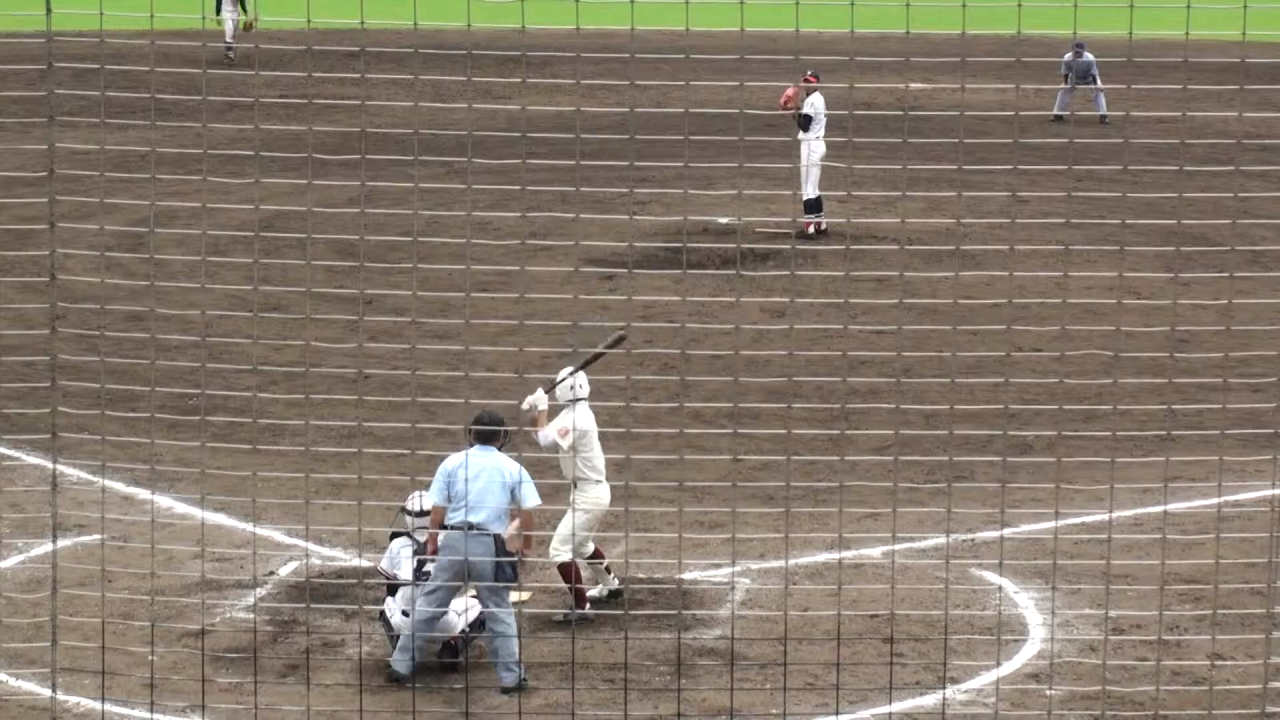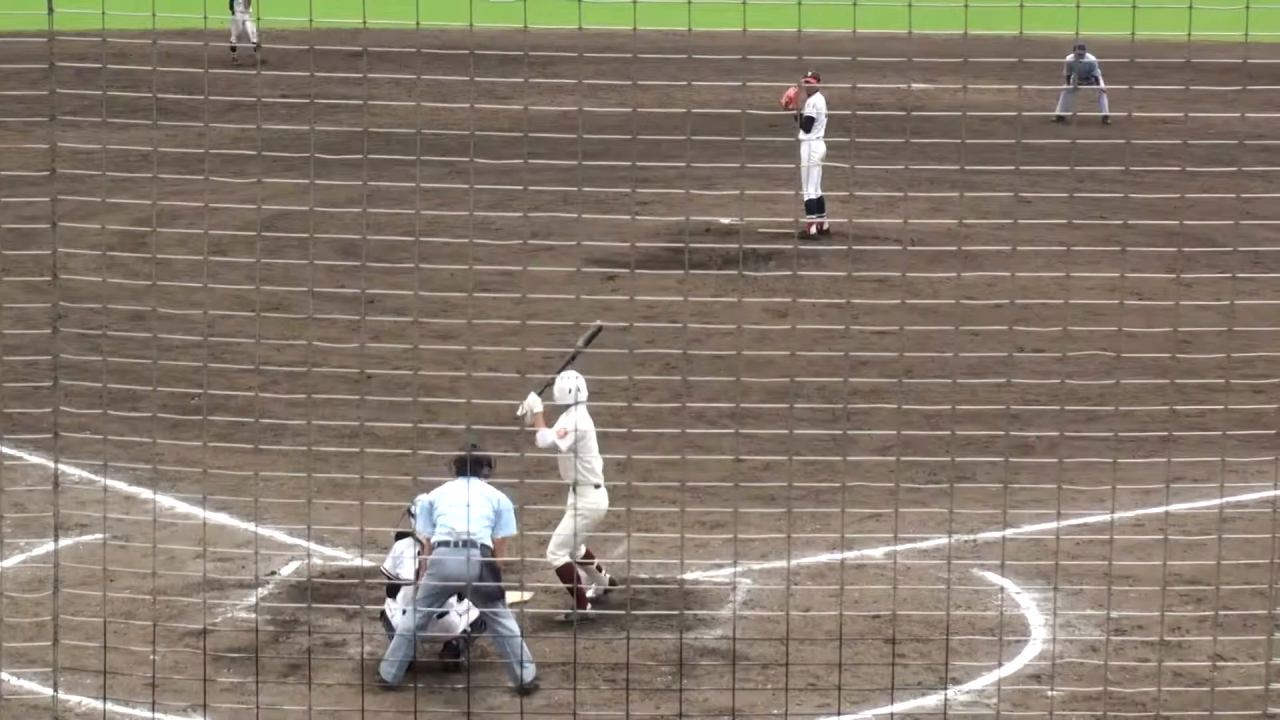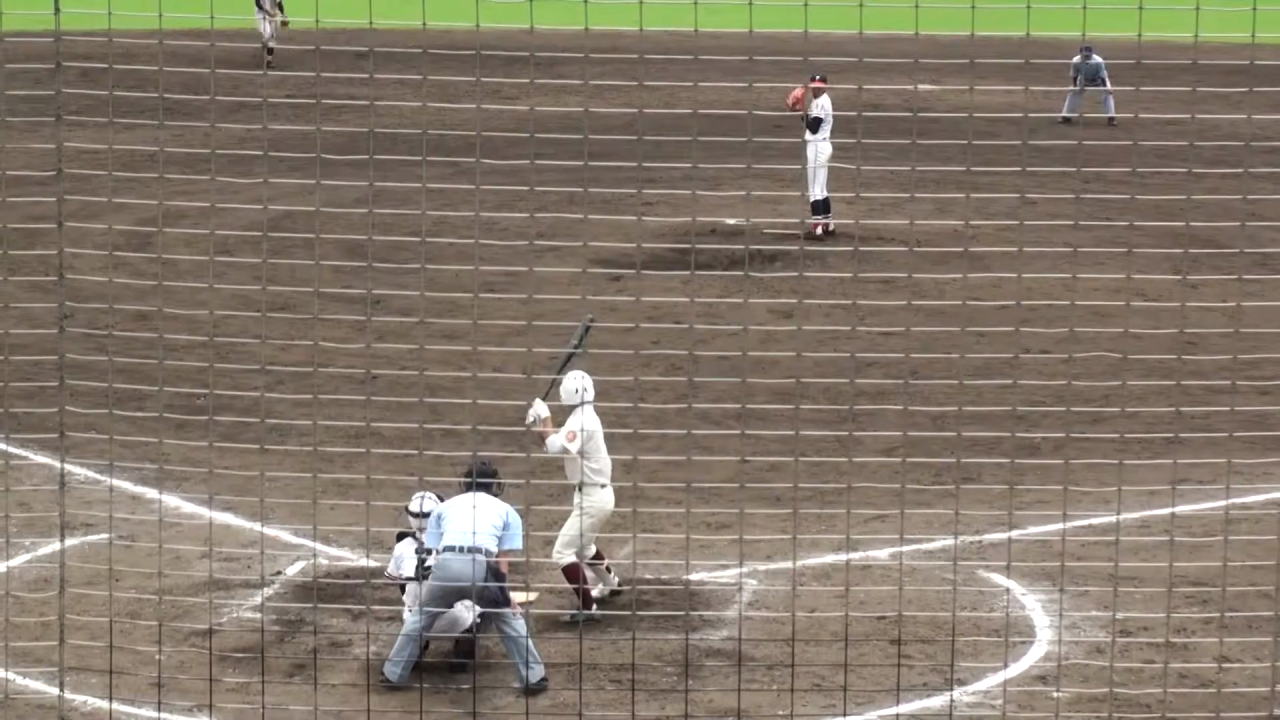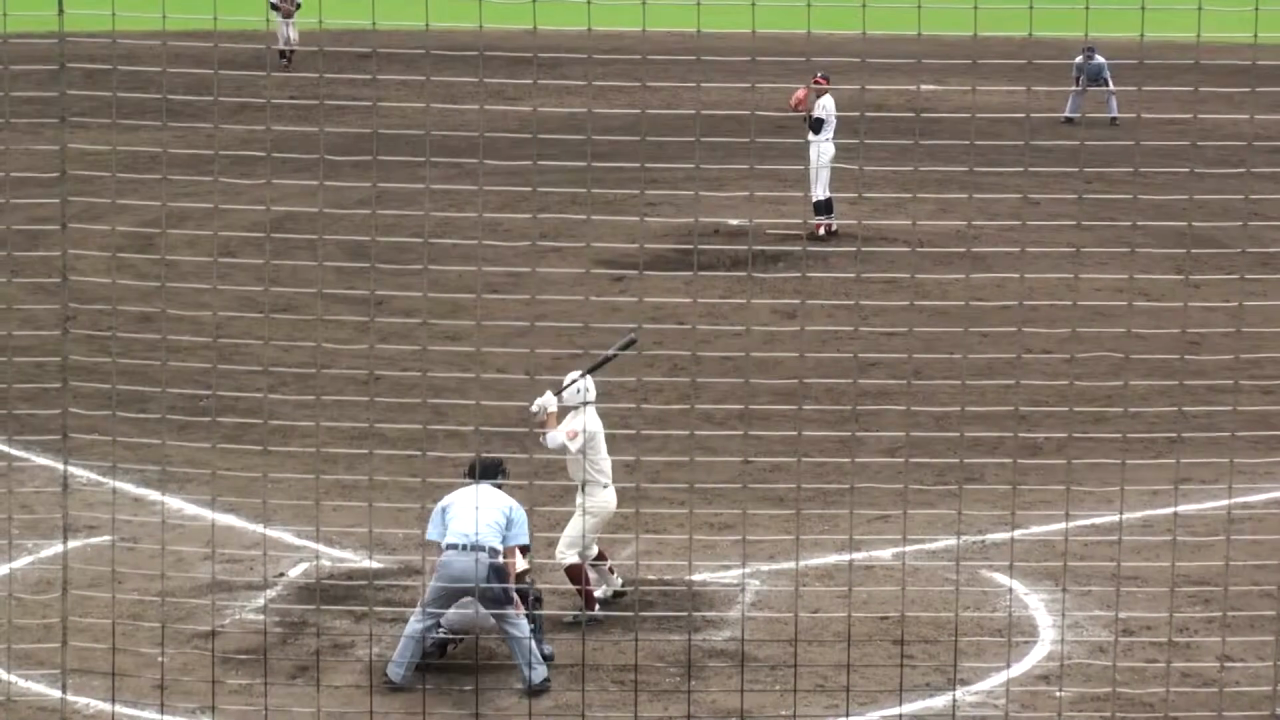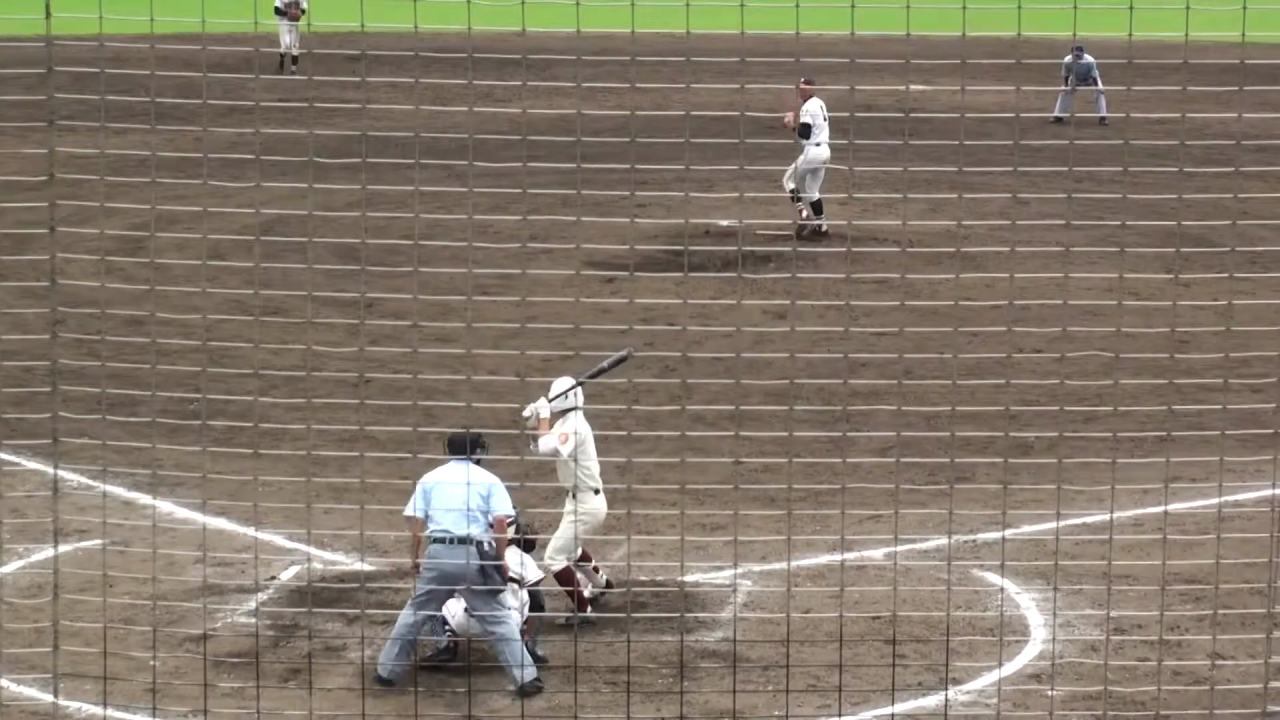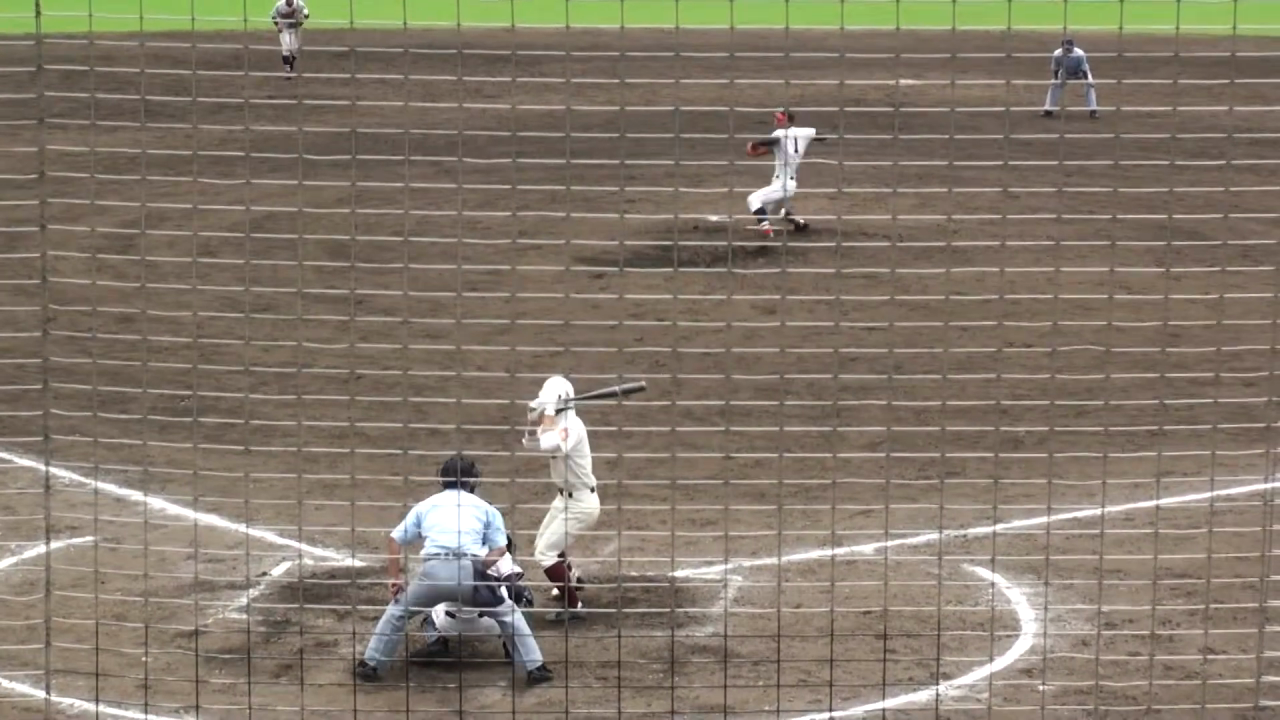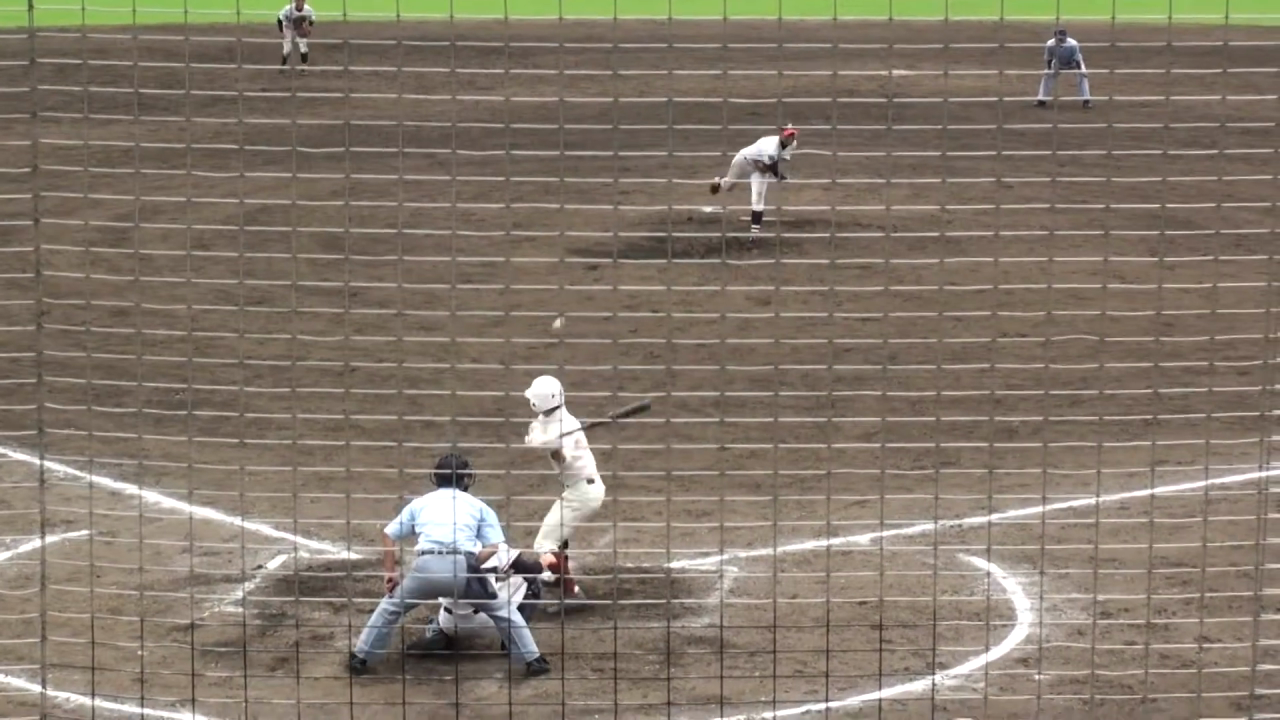
dt=0.5s
person 1, frame 1
left shoulder: (576, 417)
right shoulder: (575, 412)
left elbow: (545, 440)
right elbow: (544, 434)
left wrist: (542, 407)
right wrist: (535, 410)
left hip: (588, 494)
right hip: (591, 490)
left knee: (560, 549)
right knee: (581, 543)
left ankle: (581, 607)
right ankle: (610, 585)
person 1, frame 2
left shoulder: (575, 419)
right shoulder: (574, 416)
left elbow: (545, 442)
right elbow: (548, 440)
left wrist: (537, 411)
right wrist: (531, 418)
left hip: (587, 498)
right hip: (588, 495)
left knee: (557, 553)
right knee: (572, 546)
left ankle: (582, 608)
right ankle: (603, 582)
person 1, frame 3
left shoulder: (582, 420)
right shoulder: (582, 416)
left elbow: (555, 447)
right elbow: (558, 444)
left wrist: (545, 417)
right wrist: (539, 424)
left hip: (592, 497)
right hip: (595, 494)
left knee: (563, 552)
right knee: (583, 546)
left ankle: (588, 608)
right ankle: (611, 584)
person 1, frame 4
left shoulder: (585, 421)
right shoulder: (579, 416)
left elbow: (554, 443)
right elbow: (553, 438)
left wrist: (551, 411)
right wrist: (544, 415)
left hip: (595, 498)
right hip: (595, 494)
left knee: (566, 552)
right knee: (585, 546)
left ankle: (590, 609)
right ankle: (614, 586)
person 1, frame 5
left shoulder: (574, 426)
right shoulder: (566, 422)
left elbow: (547, 449)
right elbow: (540, 446)
left wrist: (543, 417)
right wrist: (536, 421)
left hip: (586, 504)
right hip: (581, 500)
left knee: (554, 557)
right knee: (570, 548)
left ankle: (583, 612)
right ankle: (600, 583)
person 1, frame 6
left shoulder: (571, 425)
right shoulder: (557, 420)
left elbow: (548, 445)
right elbow: (531, 443)
left wrist: (548, 413)
right wrist: (534, 419)
left hip: (580, 503)
right hip: (566, 498)
left knee: (544, 553)
right knee: (545, 542)
left ankle: (574, 607)
right ankle: (571, 580)
person 1, frame 7
left shoulder: (566, 424)
left elbow: (569, 463)
right elbow: (532, 439)
left wrist: (552, 444)
right wrist: (539, 441)
left hip: (580, 493)
right hip: (585, 490)
left knee: (544, 545)
right knee: (556, 533)
left ankle: (571, 592)
right ankle: (559, 574)
person 2, frame 1
left shoulder: (452, 462)
right shoulder: (513, 468)
left elbow: (438, 510)
right elbow: (527, 513)
left wrist: (432, 541)
right wrist: (527, 545)
left hip: (453, 541)
right hip: (489, 545)
left knee: (427, 605)
right knee: (499, 614)
left ankle: (401, 667)
right ankle: (512, 677)
person 2, frame 2
left shoulder: (435, 494)
right shoulder: (497, 496)
left elbow: (427, 542)
right elbow: (499, 546)
left wrist: (425, 576)
right wrist: (495, 579)
left hip: (442, 558)
right hip: (477, 560)
left knee: (417, 616)
right knee: (500, 618)
left ankle: (389, 675)
right ankle: (526, 677)
person 2, frame 3
left shoulder: (445, 506)
right shoulder: (506, 510)
right elbow: (502, 558)
right wrist: (503, 592)
left hip: (446, 563)
right hip: (482, 566)
left knee: (419, 618)
right knee: (510, 619)
left ankle: (393, 675)
right ankle: (534, 678)
person 2, frame 4
left shoulder: (450, 498)
right shoulder: (510, 503)
left elbow: (436, 545)
right elbow: (510, 553)
left wrist: (436, 581)
right wrist: (509, 590)
left hip: (450, 562)
right hip: (486, 564)
left knee: (423, 618)
right knee: (513, 619)
left ankle: (396, 676)
right ankle: (537, 679)
person 2, frame 5
left shoulder: (430, 478)
right shoulder: (489, 480)
left elbow: (417, 522)
right elbow: (499, 522)
left wrist: (414, 558)
right wrist: (501, 557)
left hip: (436, 554)
right hip: (473, 555)
left knee: (414, 613)
right knee: (498, 617)
left ankle: (386, 672)
right ankle: (525, 677)
person 2, frame 6
left shoulder: (425, 505)
right shoulder: (483, 507)
left elbow: (395, 540)
right elbow: (500, 549)
left wrist: (396, 577)
left hip: (433, 571)
right hip: (469, 571)
left knee: (398, 611)
right knee: (507, 613)
left ankle: (370, 665)
right ankle: (535, 668)
person 2, frame 7
left shoulder: (419, 503)
right shoulder: (479, 506)
left elbow: (388, 535)
right elbow: (494, 547)
left wrist: (390, 572)
left hip: (425, 566)
right hip: (462, 567)
left knee: (391, 606)
right knee: (501, 608)
left ankle: (360, 658)
right ankle: (533, 660)
